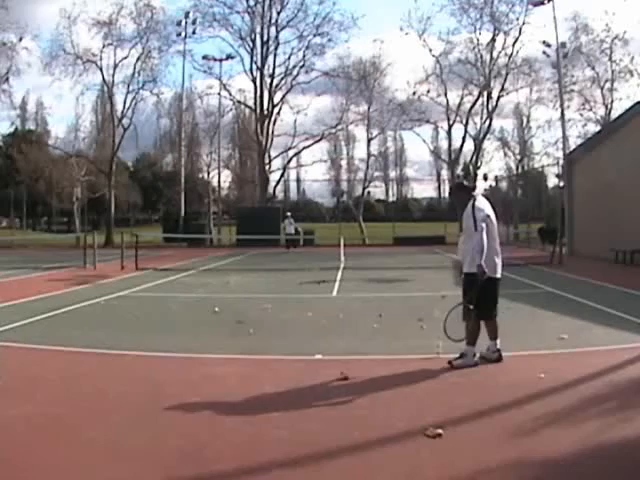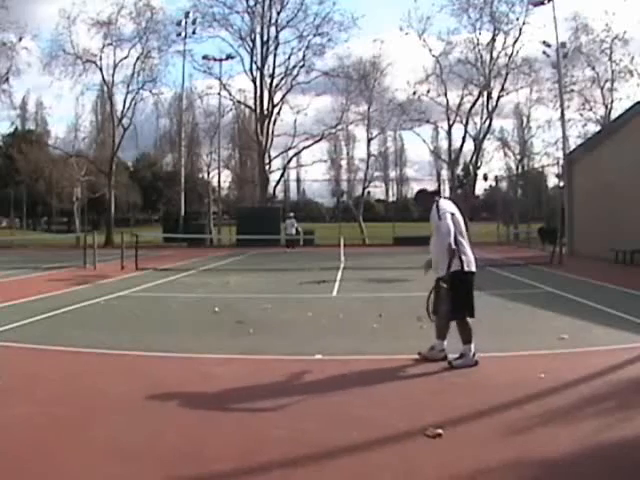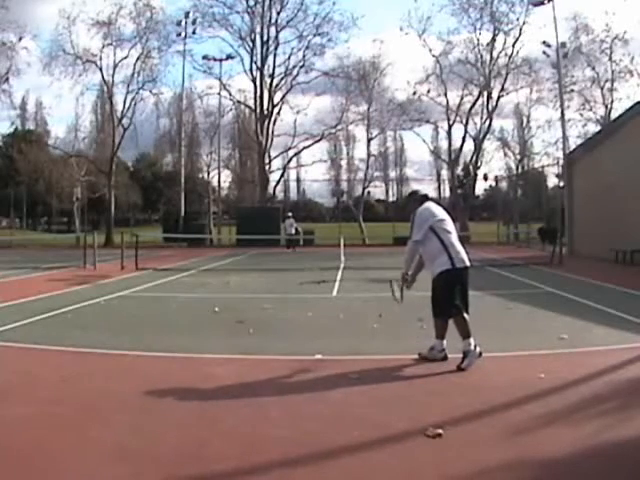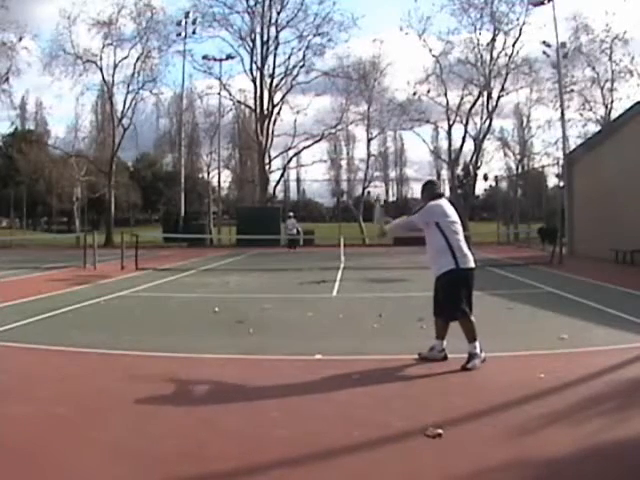
dt=1s
person 1, frame 1
left shoulder: (474, 207)
right shoulder: (478, 205)
left elbow: (479, 236)
left wrist: (479, 263)
right wrist: (465, 263)
left hip: (478, 270)
right hip: (486, 268)
left knee: (473, 313)
right knee: (487, 313)
left ankle: (469, 354)
right ankle: (494, 349)
person 1, frame 2
left shoulder: (440, 205)
right shoulder: (441, 208)
left elbow: (446, 224)
left wrist: (449, 244)
right wrist: (434, 260)
left hip: (457, 268)
right hip: (447, 269)
left knee: (459, 312)
right knee: (442, 310)
left ankle: (468, 353)
right ankle: (439, 349)
person 1, frame 3
left shoulder: (423, 211)
right shoulder: (430, 213)
left elbow: (413, 243)
right elbow: (424, 250)
left wrist: (406, 270)
right wrist: (413, 274)
left hip: (451, 267)
right hip: (444, 268)
left knee: (455, 308)
right knee: (439, 309)
left ankle: (471, 347)
right ankle: (439, 348)
person 1, frame 4
left shoulder: (434, 207)
right shoulder: (439, 209)
left elbow: (408, 222)
right elbow: (416, 224)
left wrist: (388, 228)
right wrist: (394, 224)
left hip: (456, 268)
right hip: (447, 269)
left knee: (460, 311)
right knee: (441, 311)
left ankle: (476, 351)
right ankle: (439, 349)
